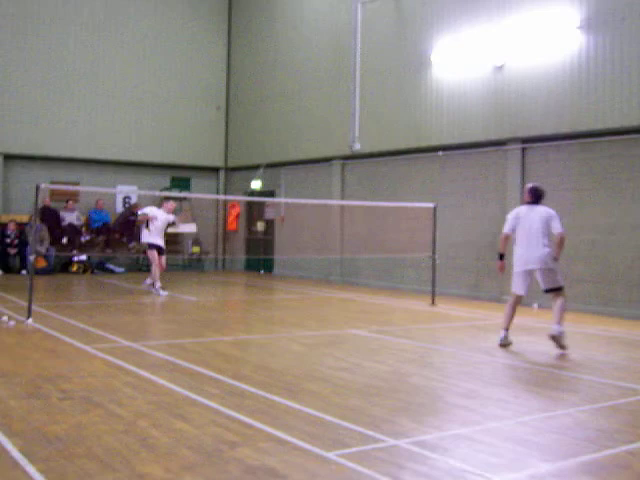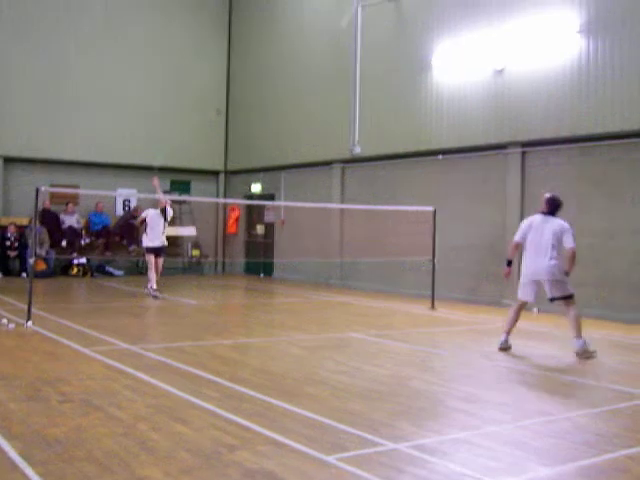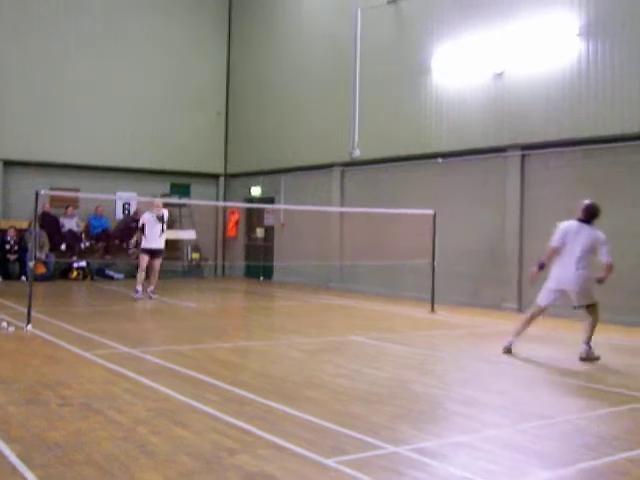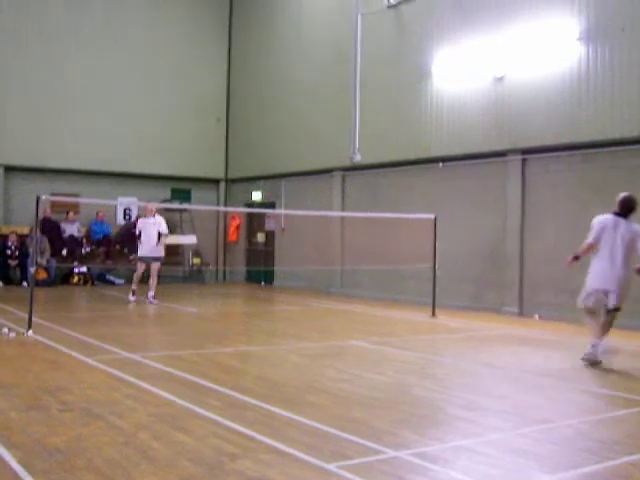
dt=0.2s
person 1, frame 1
left shoulder: (516, 213)
right shoulder: (549, 213)
left elbow: (504, 236)
right elbow: (560, 236)
left wrist: (501, 258)
right wrist: (556, 256)
left hip: (521, 261)
right hip: (542, 259)
left knee: (515, 298)
right knee: (559, 295)
left ankle: (504, 335)
right ankle: (557, 329)
person 1, frame 2
left shoulder: (530, 221)
right shoulder: (563, 226)
left elbow: (515, 244)
right elbow: (571, 251)
left wrist: (509, 264)
right wrist: (567, 269)
left hip: (529, 270)
right hip: (551, 270)
left knee: (520, 304)
right knee: (571, 305)
left ankle: (505, 339)
right ankle: (580, 345)
person 1, frame 3
left shoulder: (565, 226)
right shoulder: (599, 236)
left elbow: (554, 249)
right elbow: (608, 265)
left wrist: (539, 267)
right wrist: (603, 277)
left hip: (557, 278)
right hip: (579, 280)
left knee: (537, 310)
right knee: (593, 311)
left ankle: (512, 341)
right ankle: (586, 349)
person 1, frame 4
left shoulder: (601, 220)
left elbow: (590, 245)
left wrist: (576, 257)
left hip: (597, 277)
right hip: (618, 279)
left knee: (588, 310)
right knee: (610, 315)
left ankle: (597, 343)
right ankle: (593, 350)
